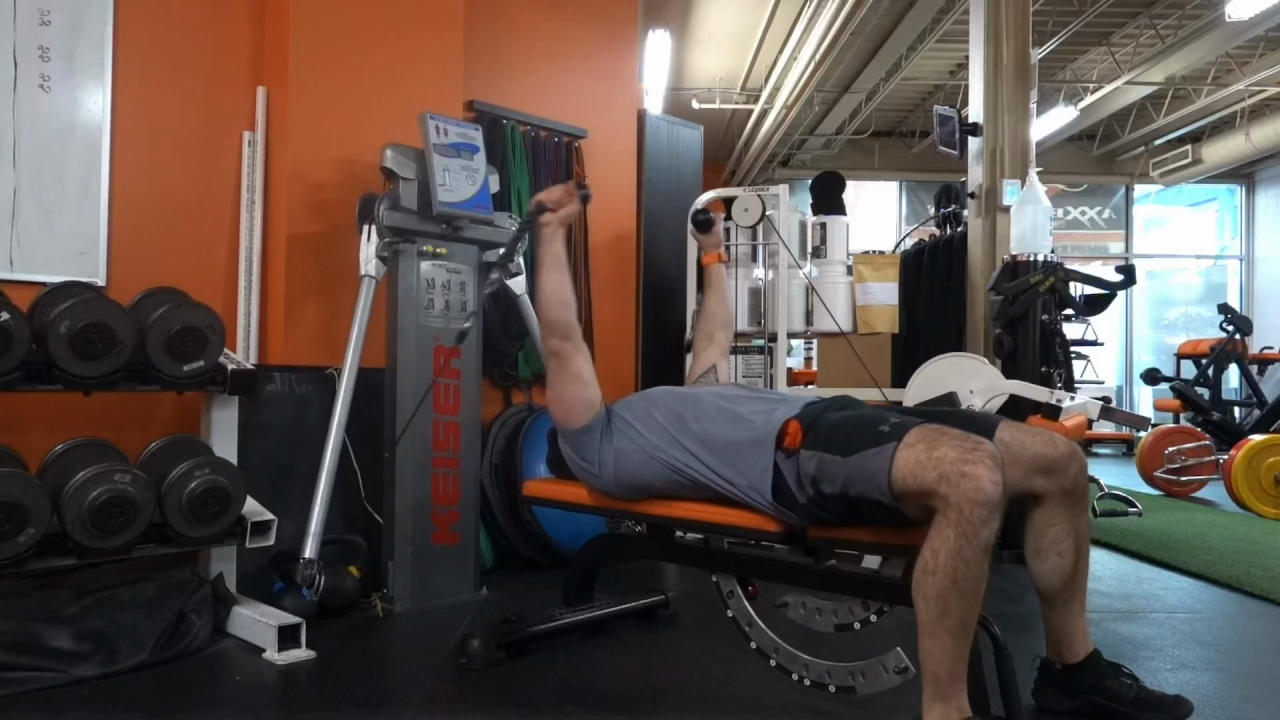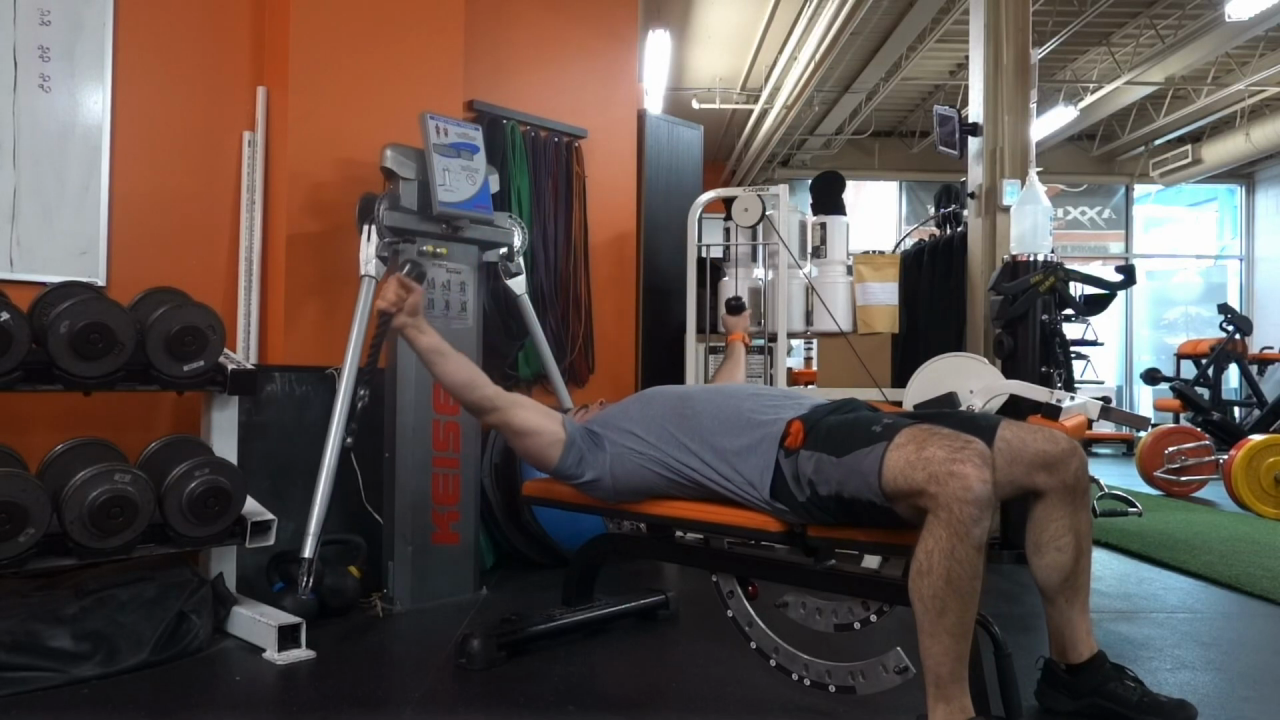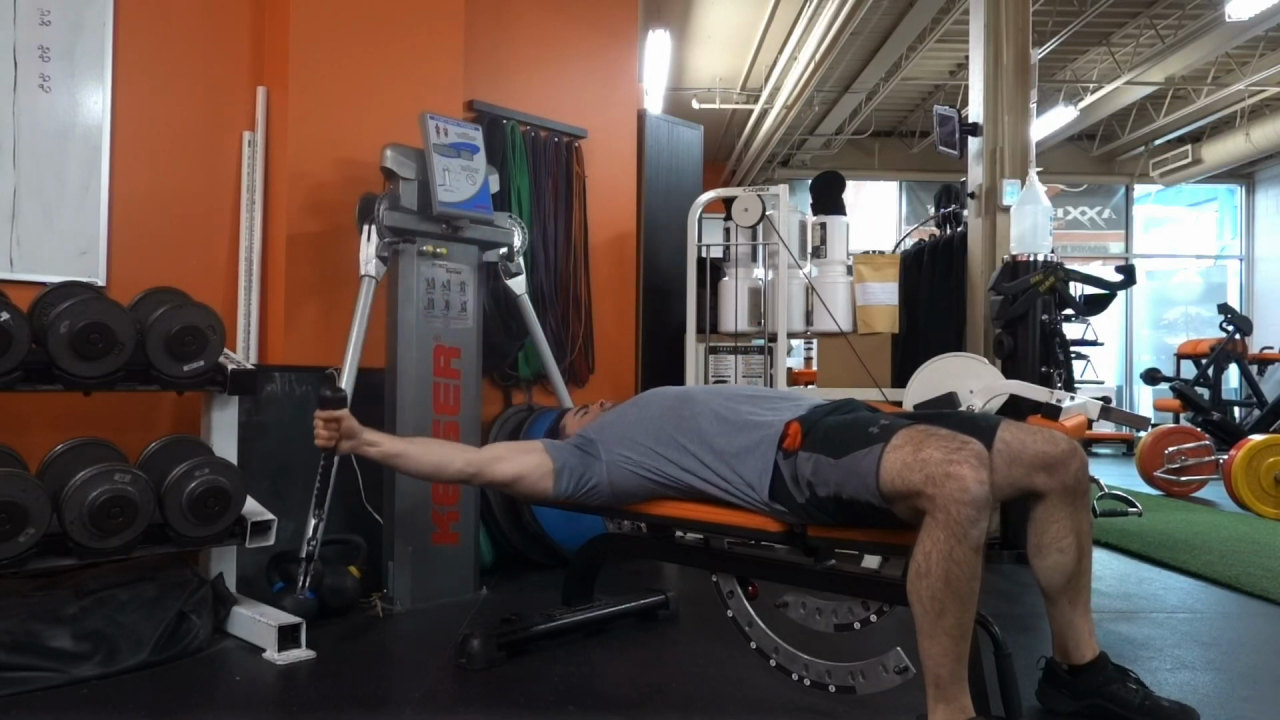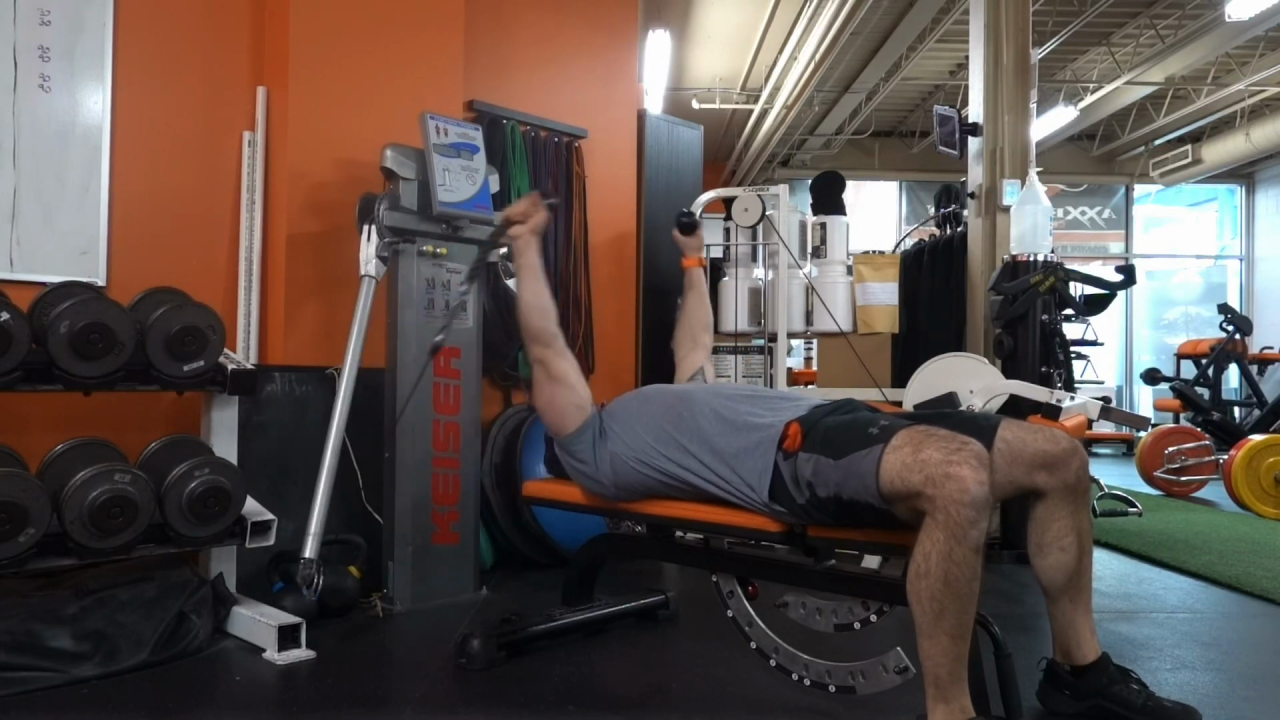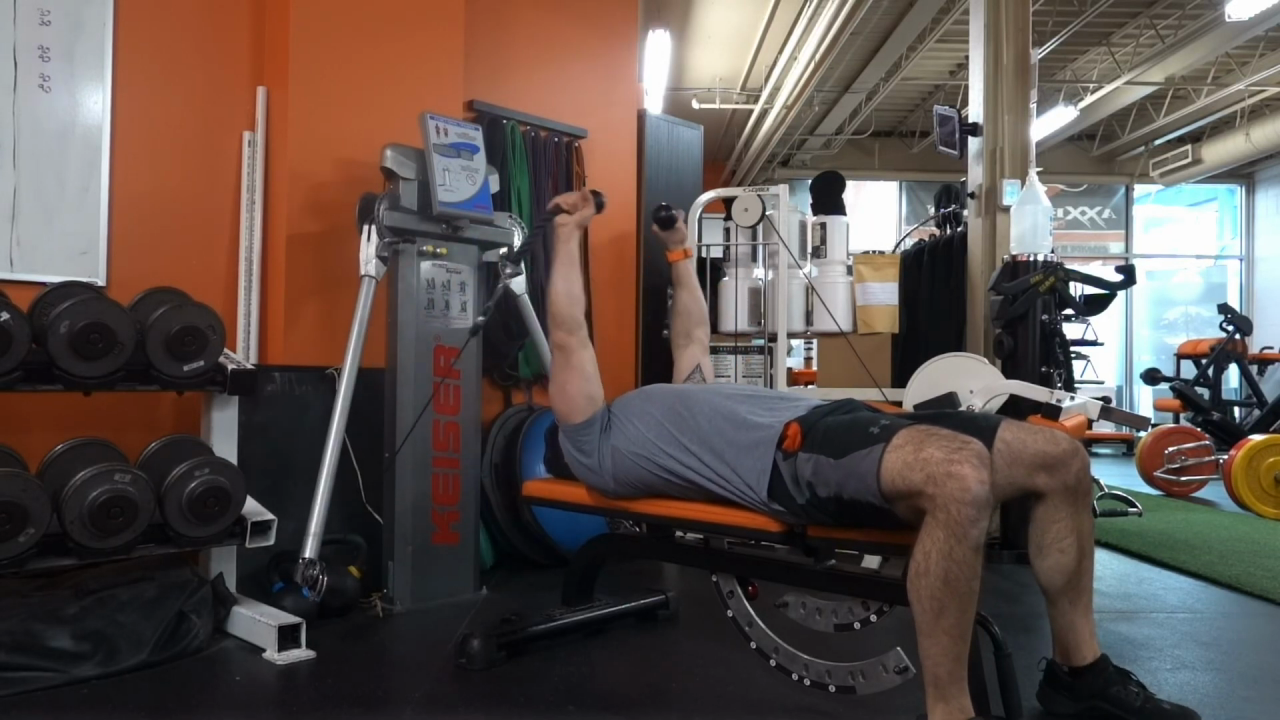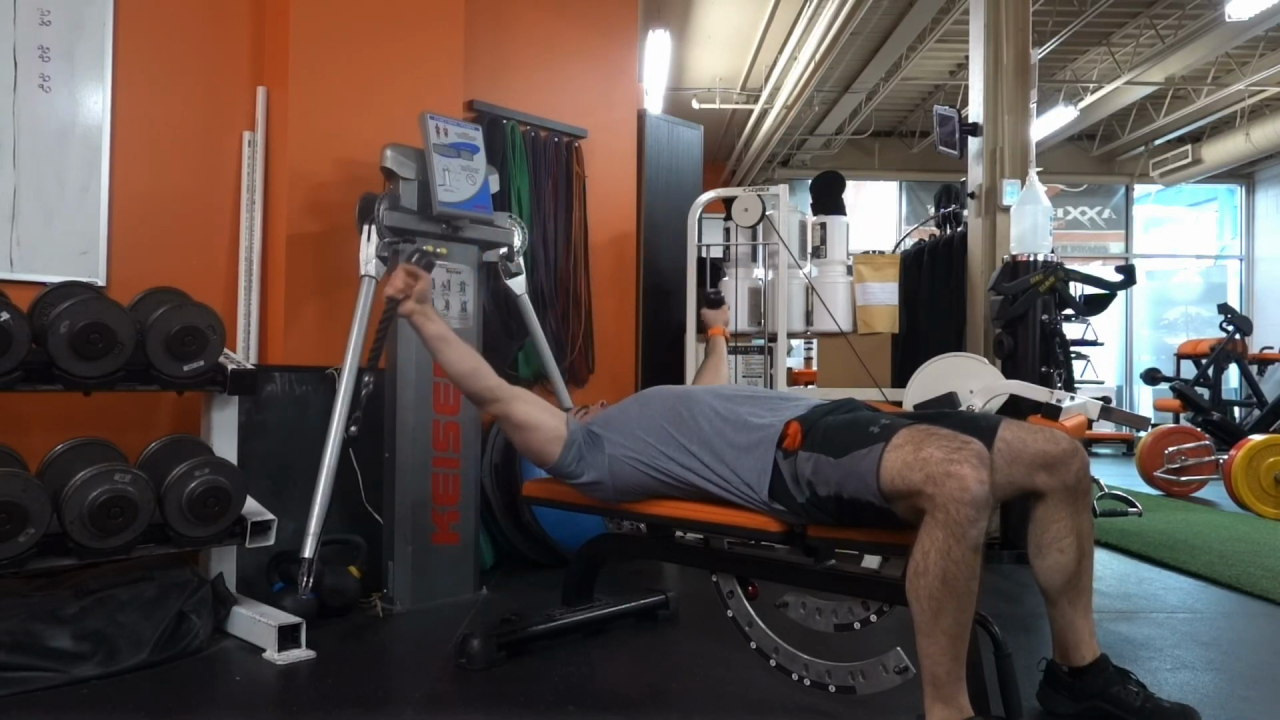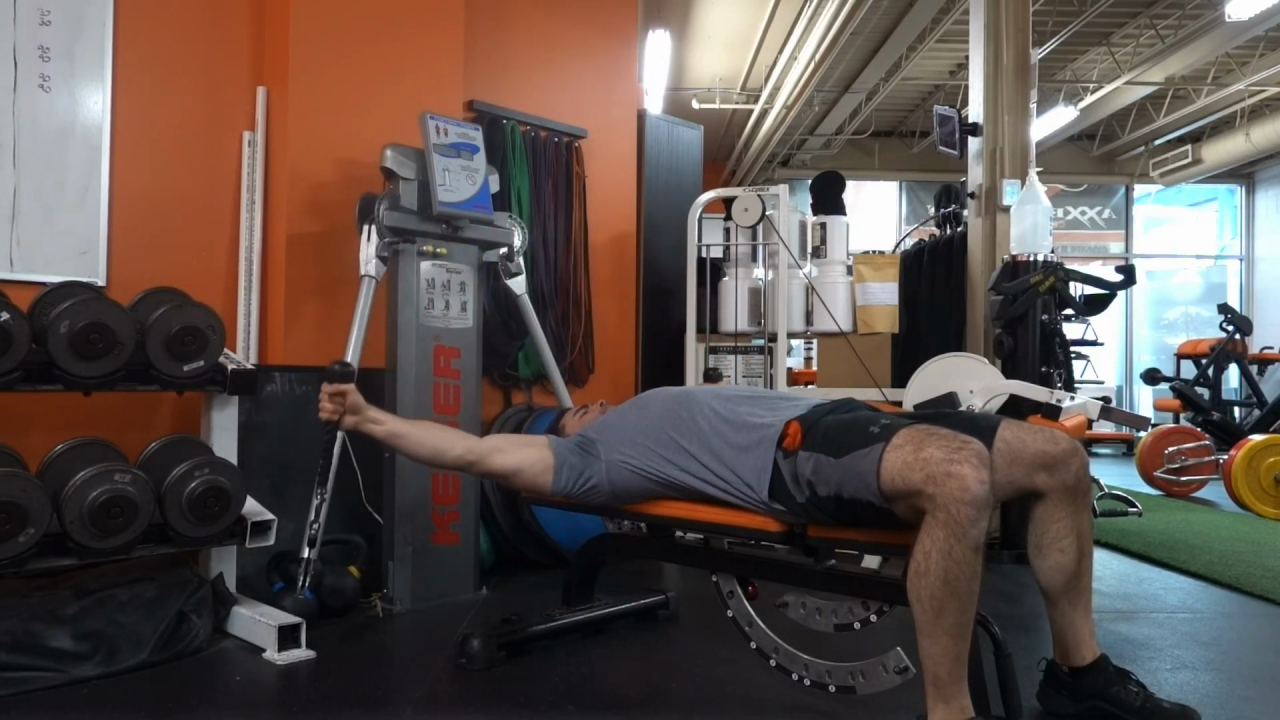
dt=0.7s
person 1, frame 1
left shoulder: (681, 409)
right shoulder: (600, 449)
left elbow: (711, 341)
right elbow: (563, 346)
left wrist: (711, 259)
right wrist: (555, 232)
left hip: (833, 421)
right hip: (788, 453)
left knee: (1059, 463)
right knee: (972, 481)
person 1, frame 2
left shoulder: (644, 418)
right shoulder: (593, 453)
right elbow: (497, 405)
left wrist: (736, 339)
right wrist: (414, 326)
left hip: (833, 418)
right hip: (791, 453)
left knee: (1058, 459)
right knee: (965, 478)
person 1, frame 3
left shoulder: (644, 417)
right shoulder: (587, 459)
right elbow: (484, 461)
left wrist: (731, 396)
right wrist: (364, 440)
left hip: (833, 416)
right hip: (793, 454)
left knee: (1057, 458)
right knee: (960, 479)
person 1, frame 4
left shoulder: (660, 405)
right shoulder: (598, 454)
left elbow: (695, 343)
right elbow: (550, 358)
left wrist: (693, 264)
right wrist: (527, 244)
left hip: (833, 422)
right hip: (793, 458)
left knee: (1060, 458)
right knee: (960, 480)
person 1, frame 5
left shoulder: (667, 403)
right shoulder: (600, 451)
left elbow: (689, 340)
right elbow: (568, 342)
left wrist: (680, 258)
right wrist: (570, 233)
right hip: (787, 455)
left knee: (1061, 460)
right knee: (960, 479)
person 1, frame 6
left shoulder: (639, 415)
right shoulder: (590, 454)
right elbow: (500, 399)
left wrist: (717, 335)
right wrist: (422, 314)
left hip: (832, 420)
right hip: (792, 454)
left knee: (1059, 459)
right knee: (961, 479)
person 1, frame 7
left shoulder: (642, 416)
right shoulder: (584, 459)
right elbow: (481, 450)
left wrist: (720, 390)
right wrist: (369, 418)
left hip: (831, 416)
right hip: (792, 454)
left knee: (1058, 458)
right knee: (961, 479)
